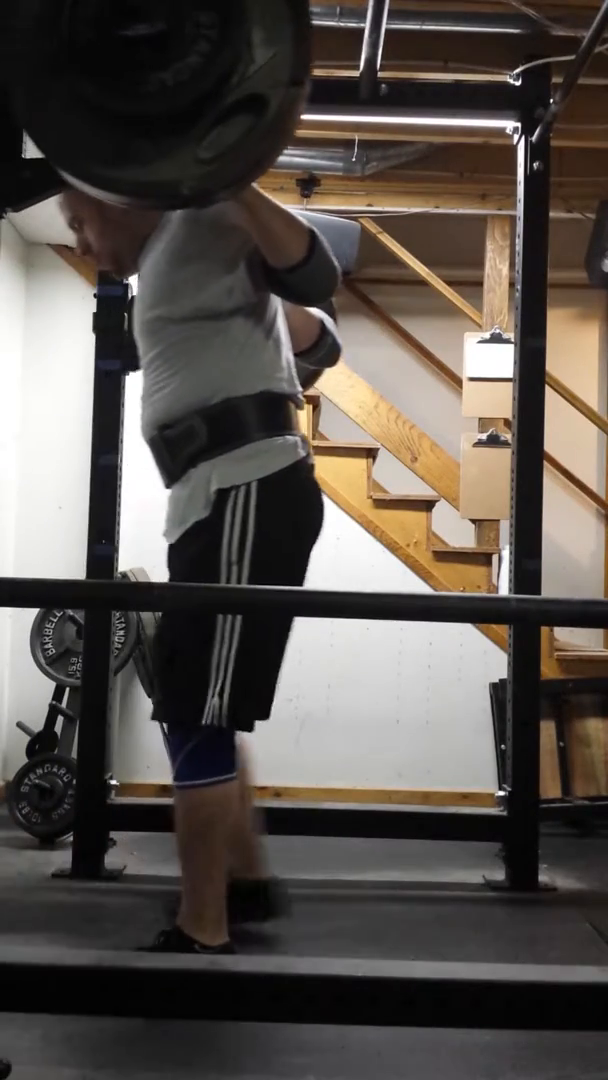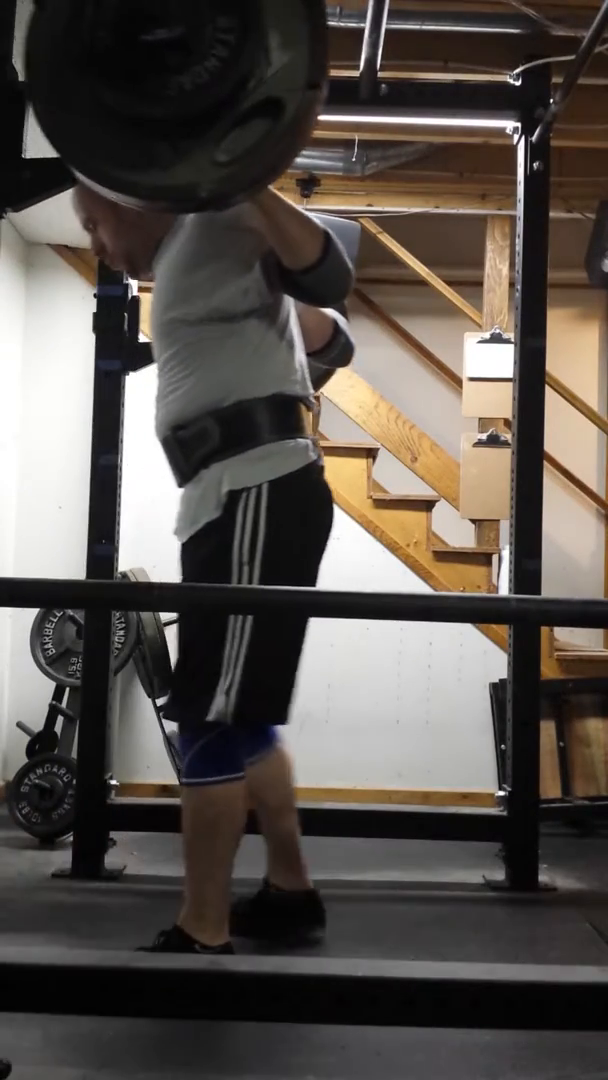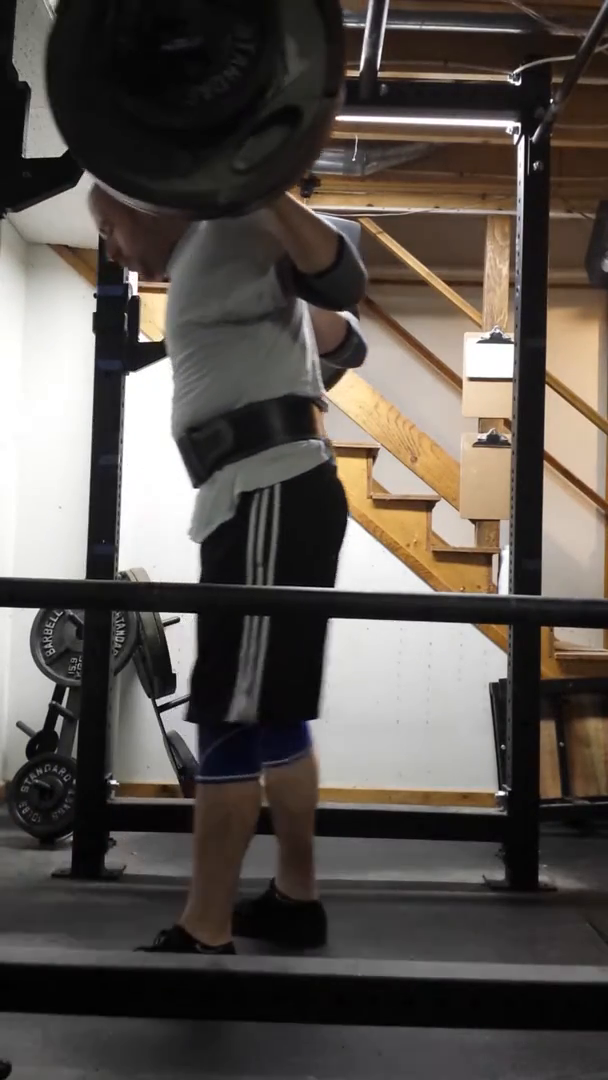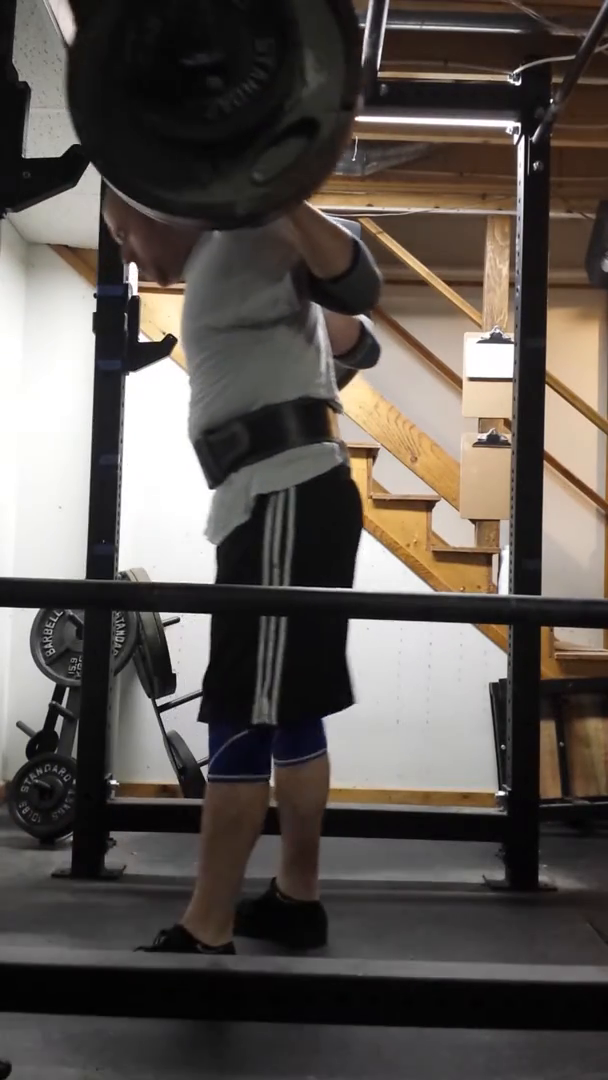
dt=0.1s
person 1, frame 1
left shoulder: (195, 228)
right shoulder: (181, 259)
left elbow: (313, 274)
right elbow: (314, 336)
left hip: (247, 494)
right hip: (224, 499)
left knee: (198, 717)
right knee: (196, 709)
left ankle: (203, 938)
right ankle: (245, 877)
person 1, frame 2
left shoulder: (211, 229)
right shoulder: (196, 260)
left elbow: (327, 275)
right elbow: (330, 340)
left hip: (259, 497)
right hip: (239, 500)
left knee: (211, 714)
right knee: (240, 711)
left ankle: (201, 937)
right ankle: (290, 890)
person 1, frame 3
left shoulder: (225, 234)
right shoulder: (211, 263)
left elbow: (340, 280)
right elbow: (342, 338)
left hip: (273, 497)
right hip: (253, 500)
left knee: (232, 716)
right knee: (268, 714)
left ankle: (204, 936)
right ankle: (295, 897)
person 1, frame 4
left shoulder: (241, 240)
right shoulder: (227, 269)
left elbow: (354, 284)
right elbow: (356, 341)
left hip: (289, 500)
right hip: (270, 503)
left knee: (242, 717)
right knee: (284, 713)
left ankle: (203, 935)
right ankle: (296, 898)
